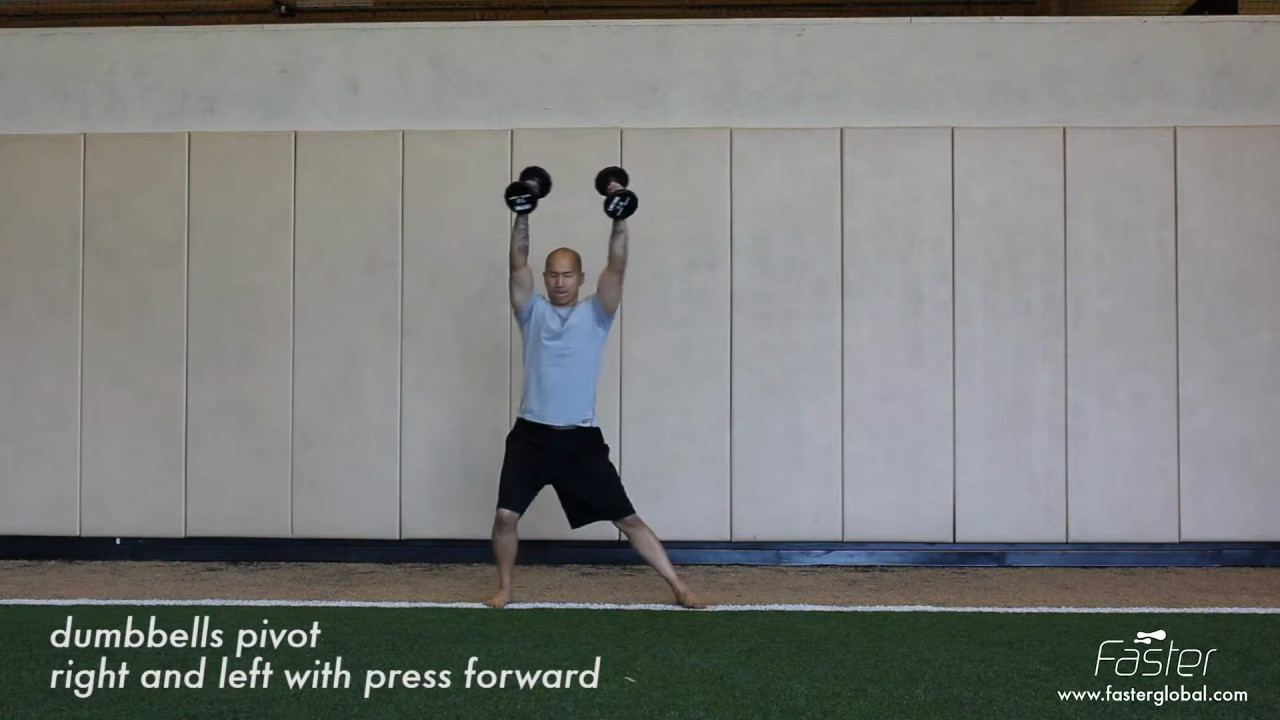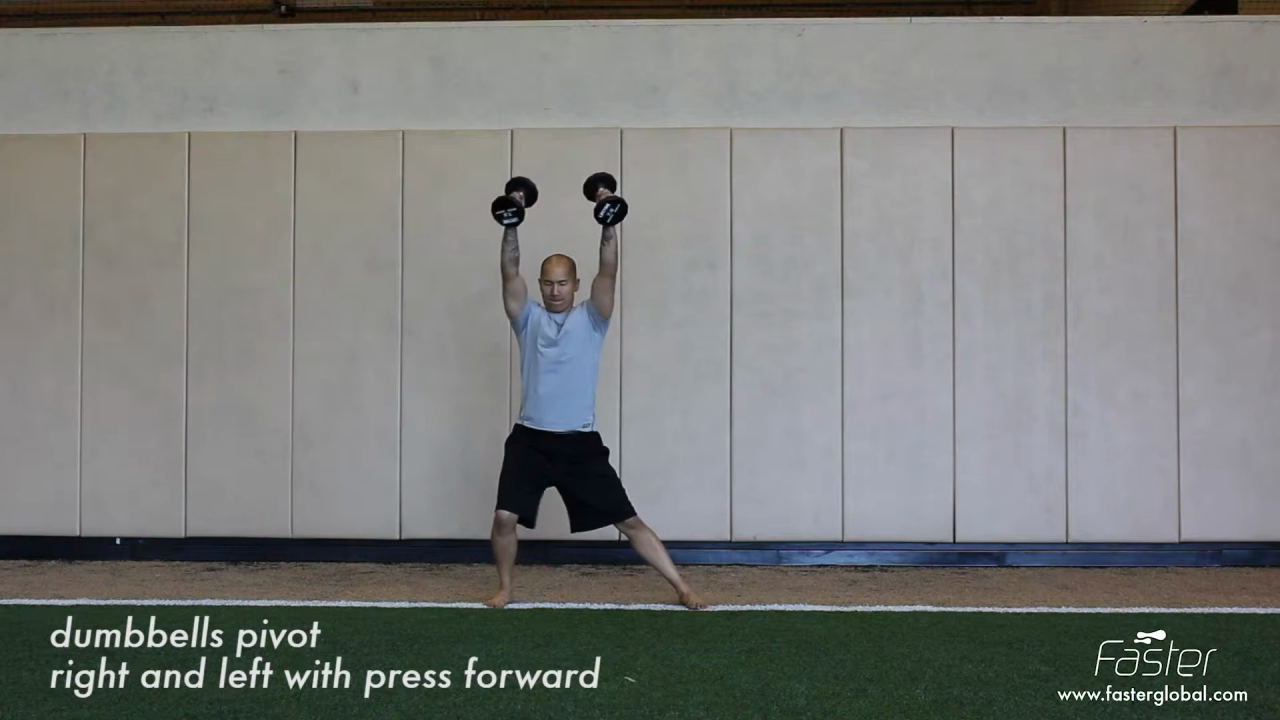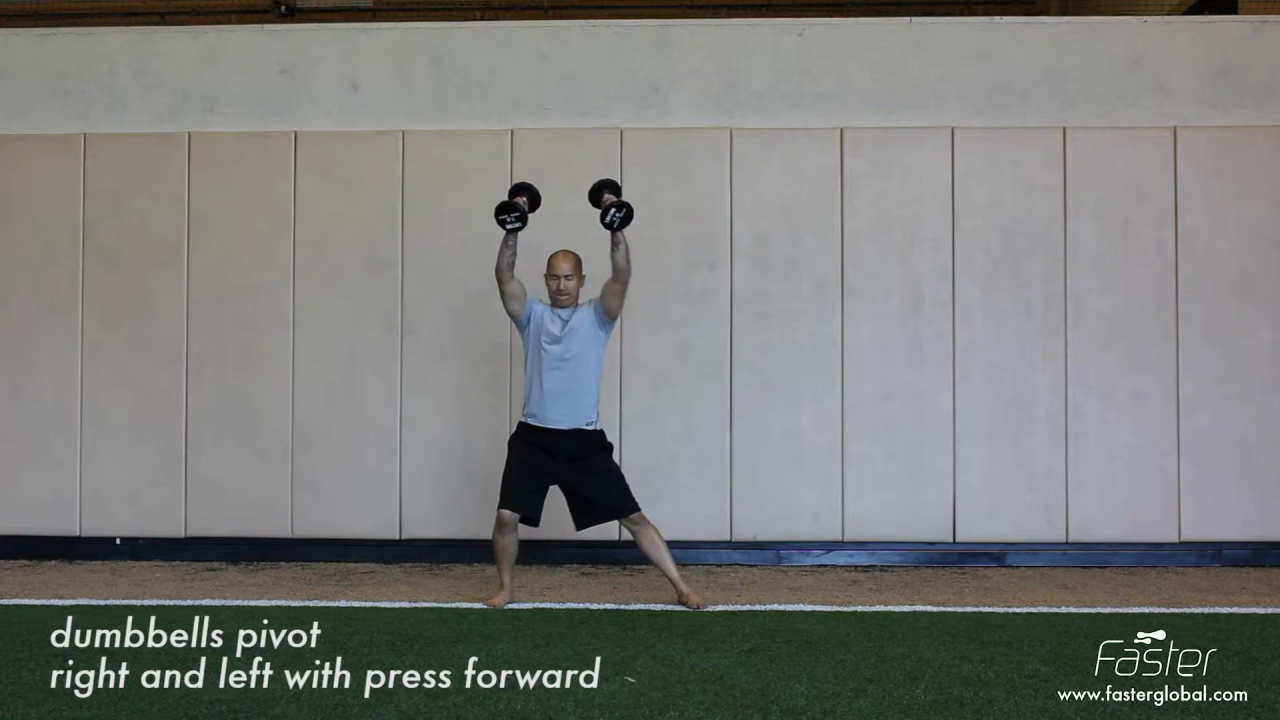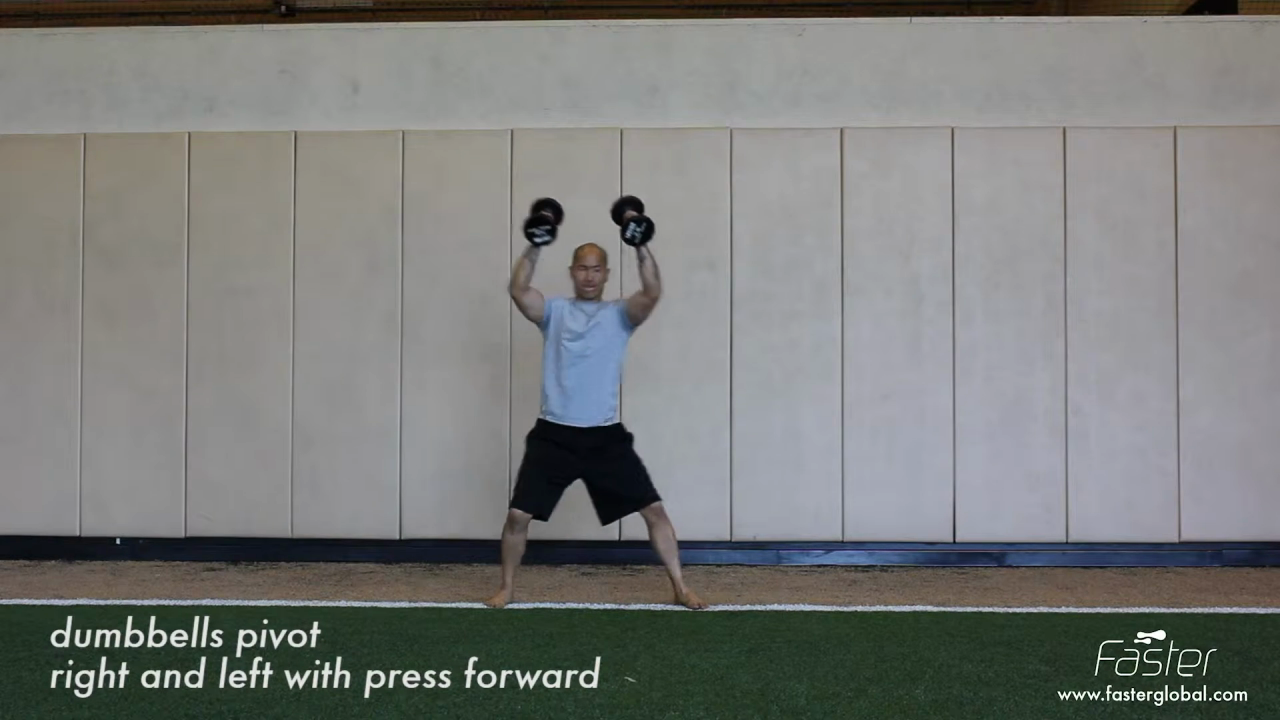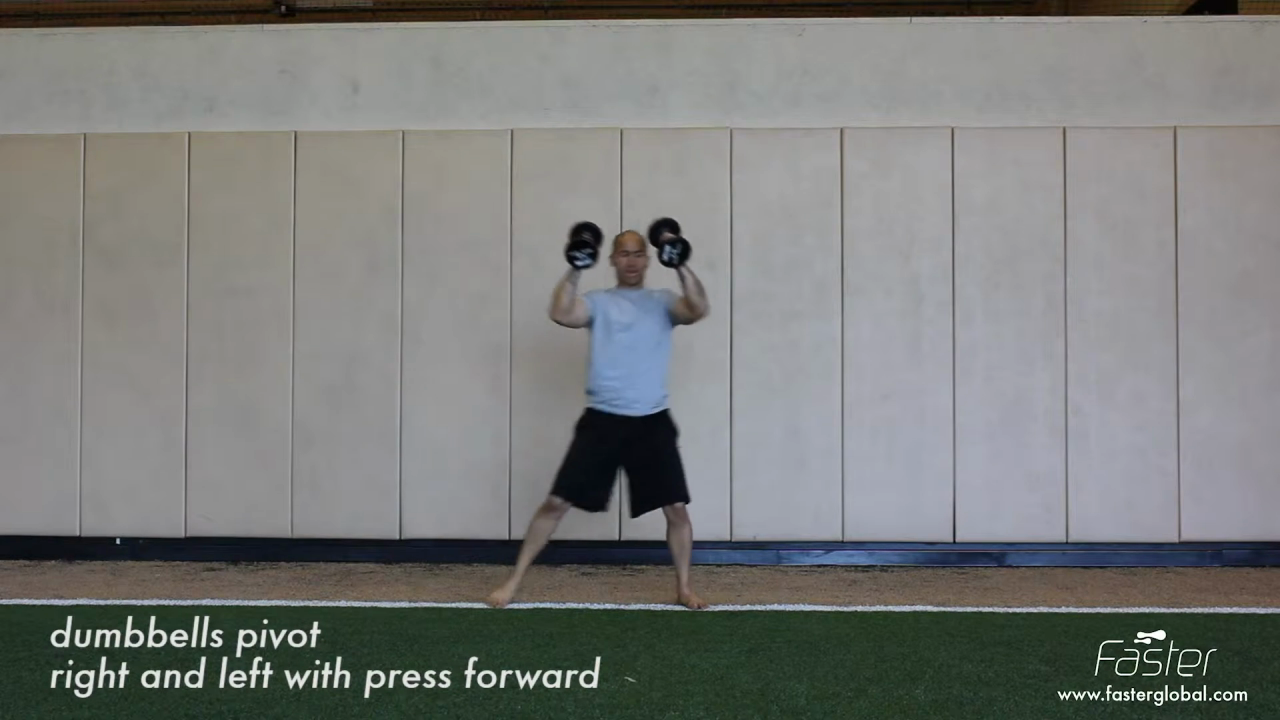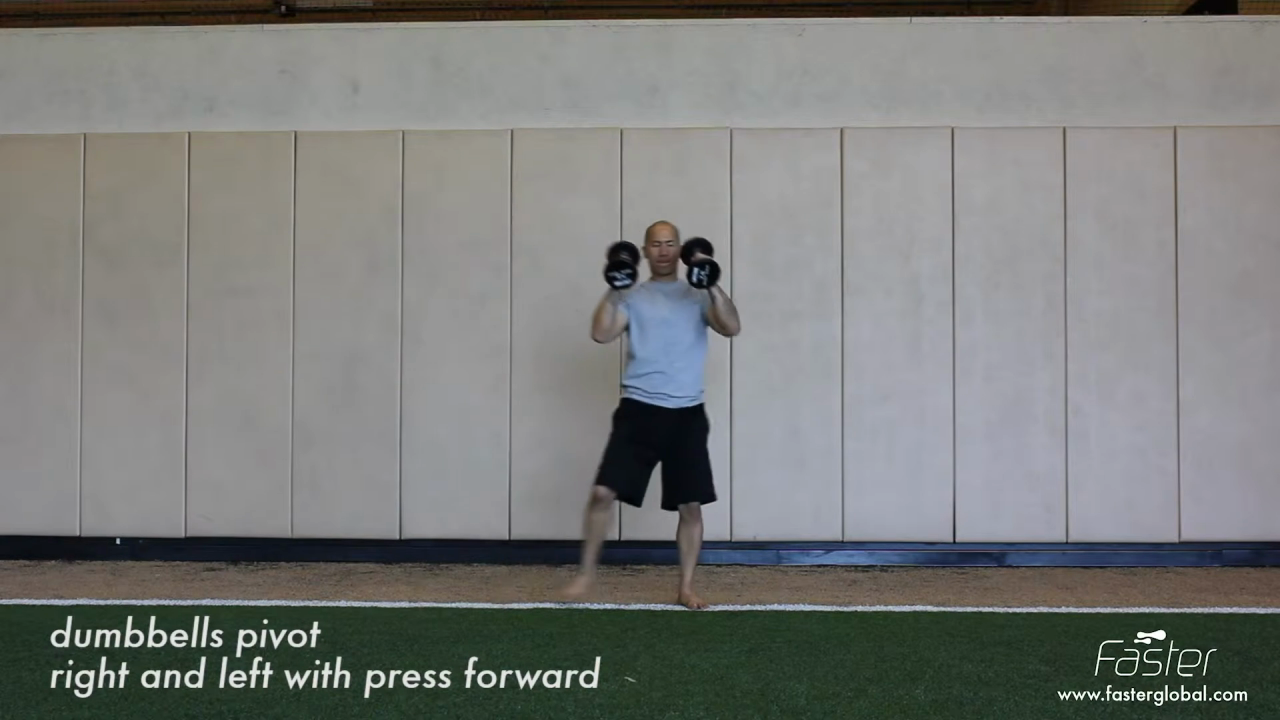
dt=0.2s
person 1, frame 1
left shoulder: (595, 313)
right shoulder: (533, 311)
left elbow: (616, 266)
right elbow: (517, 263)
left wrist: (619, 217)
right wrist: (523, 214)
left hip: (581, 438)
right hip: (532, 435)
left knee: (627, 519)
right knee: (505, 516)
left ankle: (678, 587)
right ankle: (505, 587)
person 1, frame 2
left shoulder: (591, 319)
right shoulder: (528, 318)
left elbow: (608, 272)
right elbow: (510, 273)
left wrist: (609, 223)
right wrist: (511, 225)
left hip: (581, 443)
right hip: (530, 440)
left knee: (629, 521)
right knee: (504, 518)
left ankle: (682, 588)
right ankle: (505, 588)
person 1, frame 3
left shoulder: (596, 316)
right shoulder: (532, 315)
left elbow: (621, 276)
right elbow: (504, 277)
left wrist: (616, 229)
right wrist: (512, 230)
left hip: (585, 439)
right hip: (534, 438)
left knee: (632, 516)
right knee: (506, 517)
left ankle: (681, 587)
right ankle: (505, 587)
person 1, frame 4
left shoulder: (620, 315)
right shoulder: (553, 310)
left elbow: (652, 293)
right elbow: (519, 290)
left wrist: (640, 244)
right wrist: (536, 245)
left hip: (605, 435)
right hip: (553, 434)
left knee: (652, 508)
right knee: (518, 515)
left ankle: (679, 585)
right ankle: (506, 586)
person 1, frame 5
left shoulder: (665, 301)
right shoulder: (597, 302)
left elbow: (698, 309)
right elbow: (563, 315)
left wrist: (680, 264)
right wrist: (576, 269)
left hip: (651, 423)
right hip: (602, 420)
left knee: (676, 506)
right knee: (556, 503)
left ankle: (684, 587)
right ankle: (513, 582)
person 1, frame 6
left shoulder: (697, 296)
right shoulder: (633, 297)
left elbow: (731, 327)
right elbow: (601, 333)
left wrist: (710, 283)
right wrist: (614, 288)
left hip: (687, 414)
right hip: (640, 410)
left knee: (691, 506)
right knee: (603, 492)
left ankle: (685, 586)
right ankle: (586, 572)
